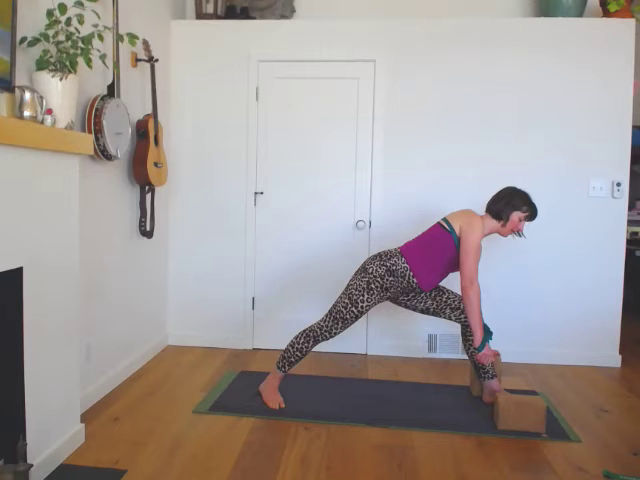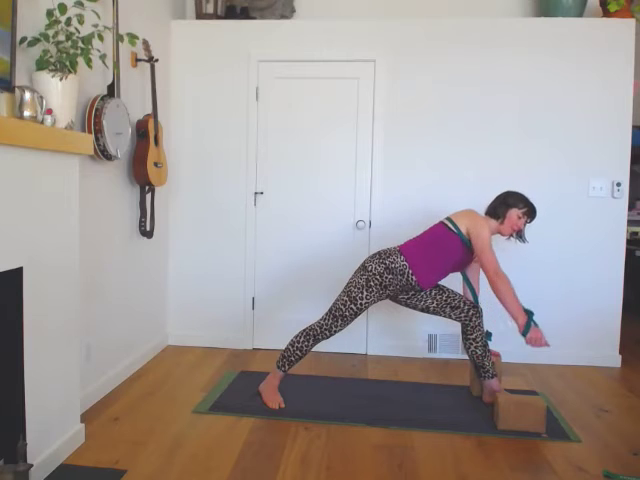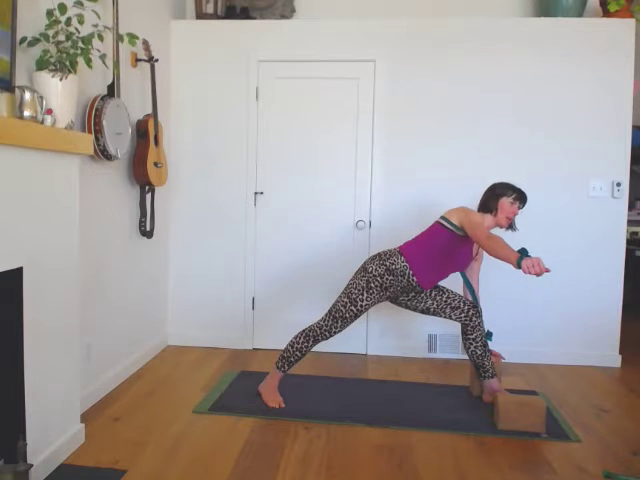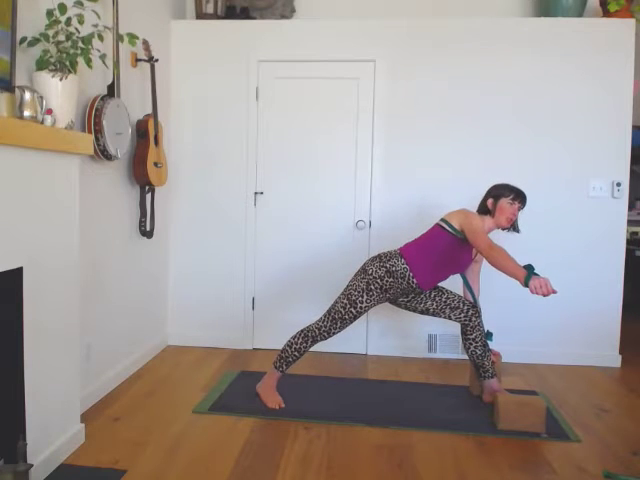
dt=0.7s
person 1, frame 1
left shoulder: (475, 239)
right shoulder: (472, 221)
left elbow: (469, 295)
right elbow: (469, 285)
left wrist: (481, 336)
right wrist: (480, 339)
left hip: (408, 288)
right hip: (385, 272)
left knee: (465, 311)
right knee: (329, 326)
left ankle: (490, 386)
right ankle: (271, 382)
person 1, frame 2
left shoulder: (477, 246)
right shoulder: (475, 221)
left elbow: (470, 295)
right elbow: (496, 277)
left wrist: (479, 344)
right wrist: (525, 324)
left hip: (408, 286)
right hip: (386, 270)
left knee: (470, 311)
right knee: (329, 325)
left ankle: (490, 386)
right ankle: (271, 381)
person 1, frame 3
left shoulder: (477, 250)
right shoulder: (466, 215)
left elbow: (471, 296)
right elbow: (489, 240)
left wrist: (481, 344)
right wrist: (520, 259)
left hip: (411, 288)
right hip: (387, 270)
left knee: (469, 312)
right knee: (329, 325)
left ankle: (490, 385)
right ankle: (271, 382)
person 1, frame 4
left shoulder: (476, 252)
right shoulder: (467, 217)
left elbow: (471, 299)
right elbow: (492, 250)
left wrist: (482, 344)
right wrist: (527, 277)
left hip: (409, 290)
right hip: (387, 272)
left knee: (469, 312)
right knee: (327, 326)
left ankle: (490, 385)
right ankle: (269, 381)
